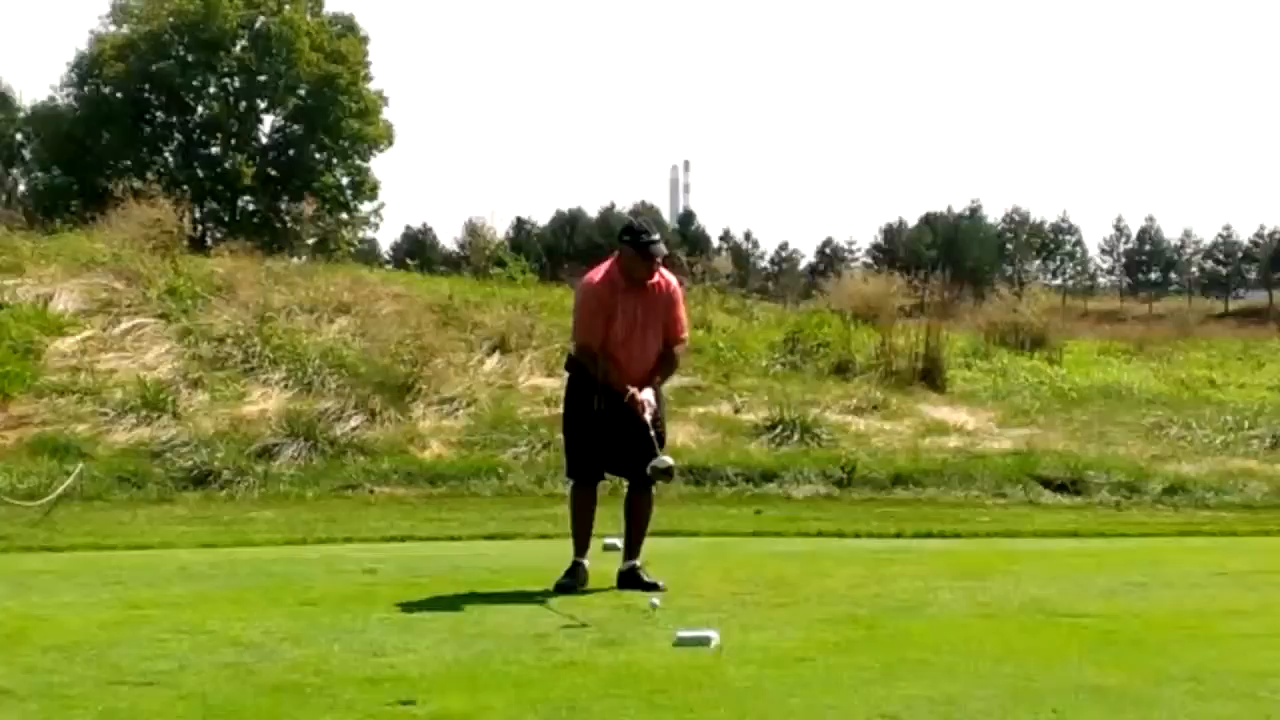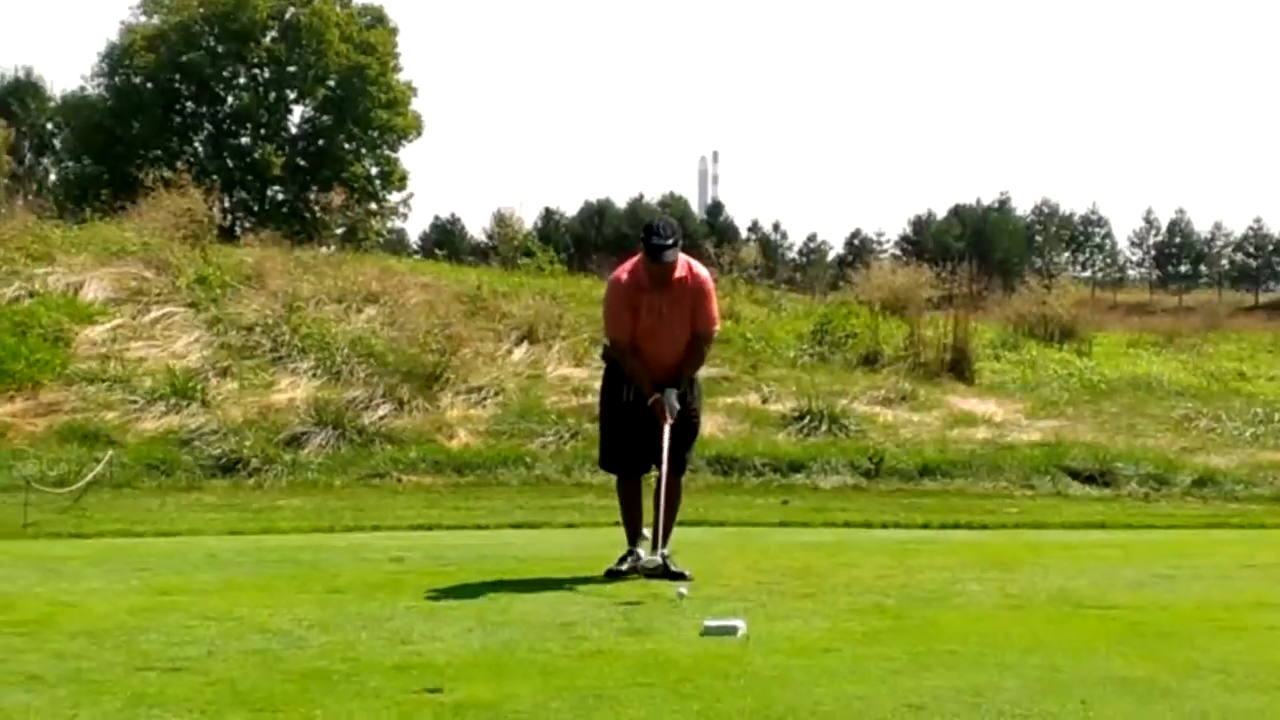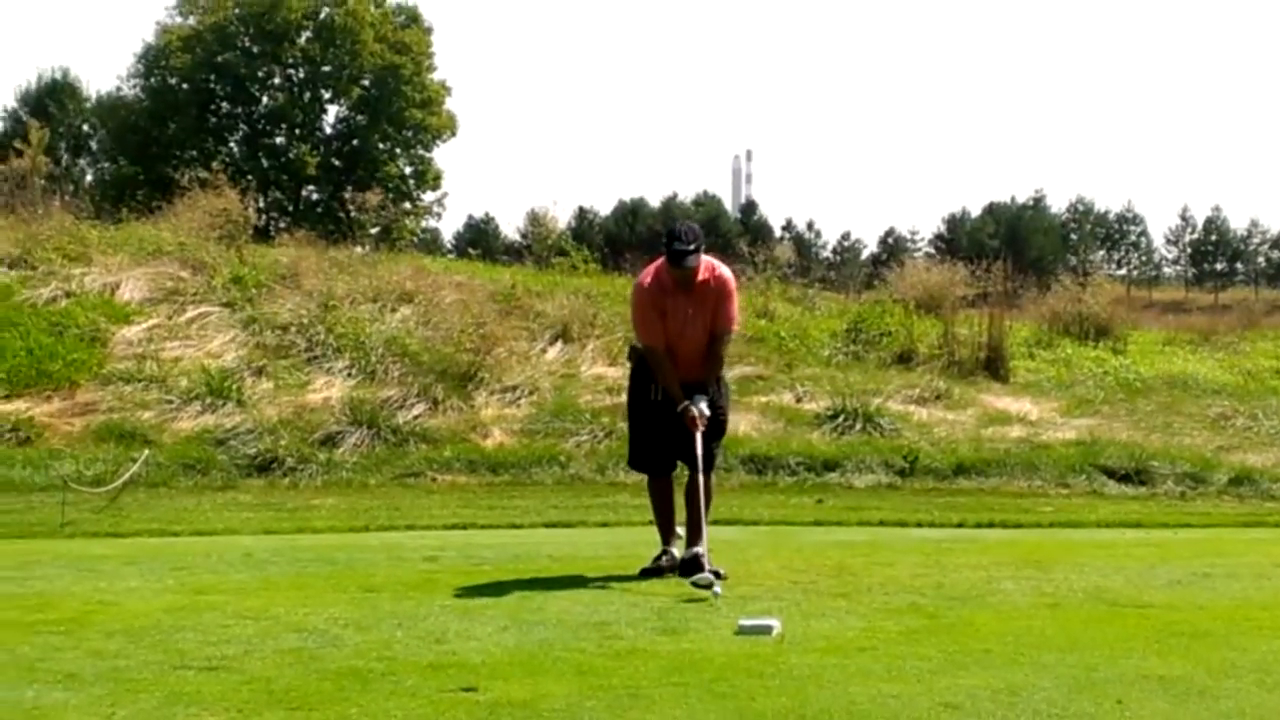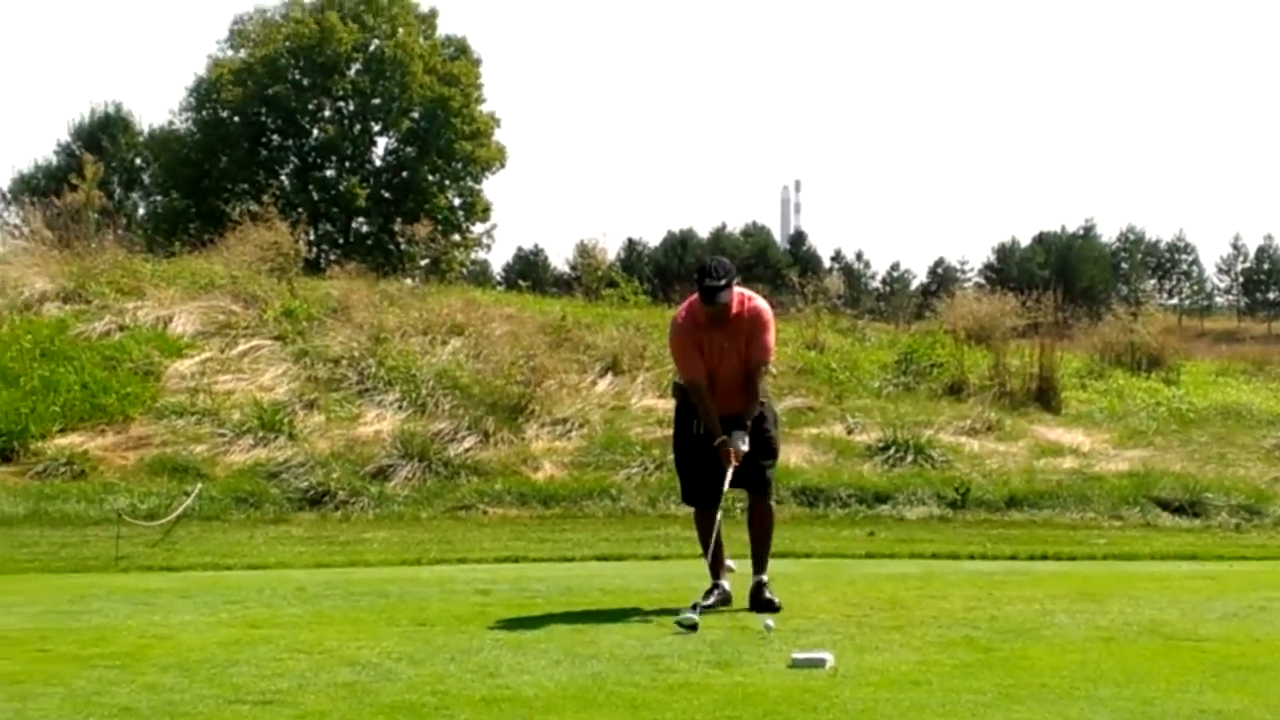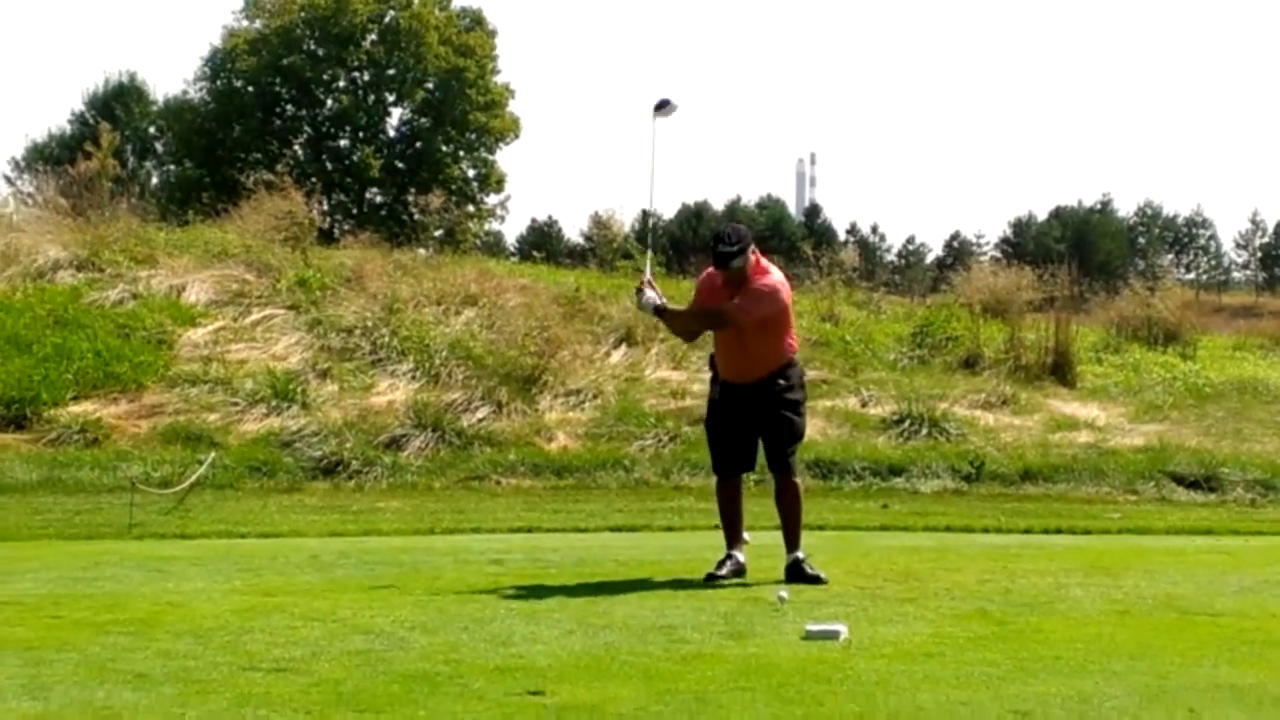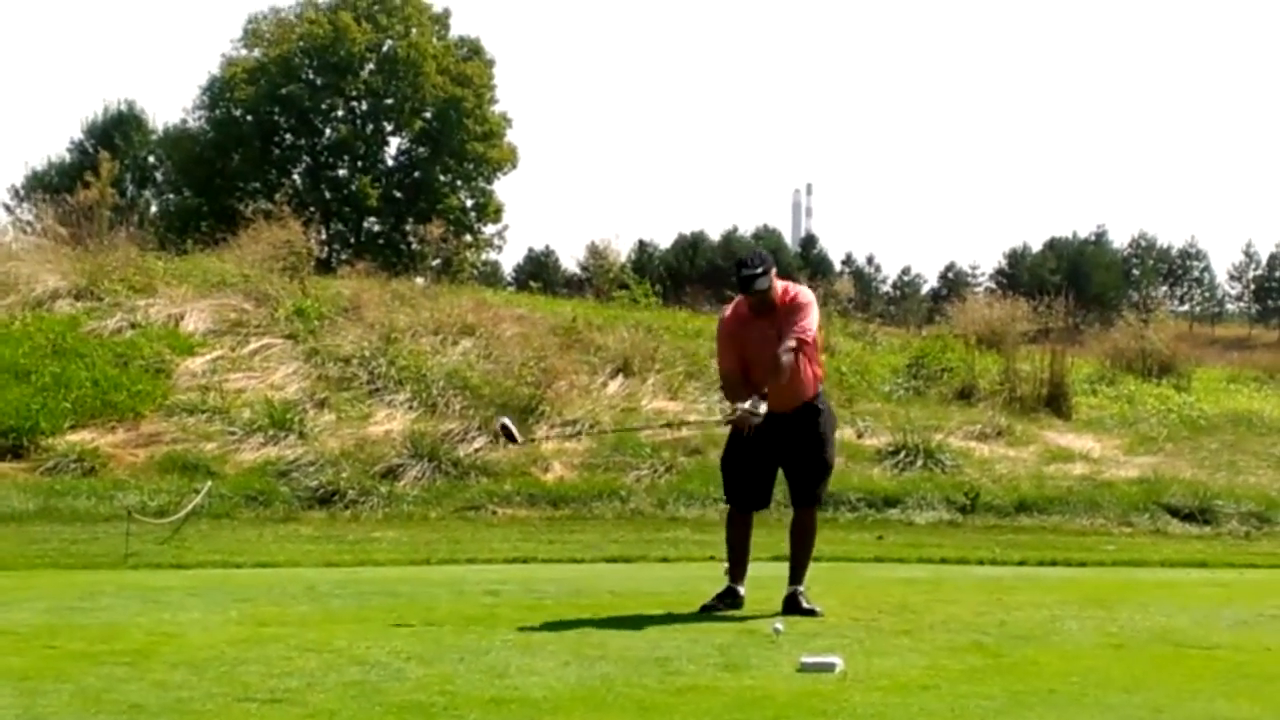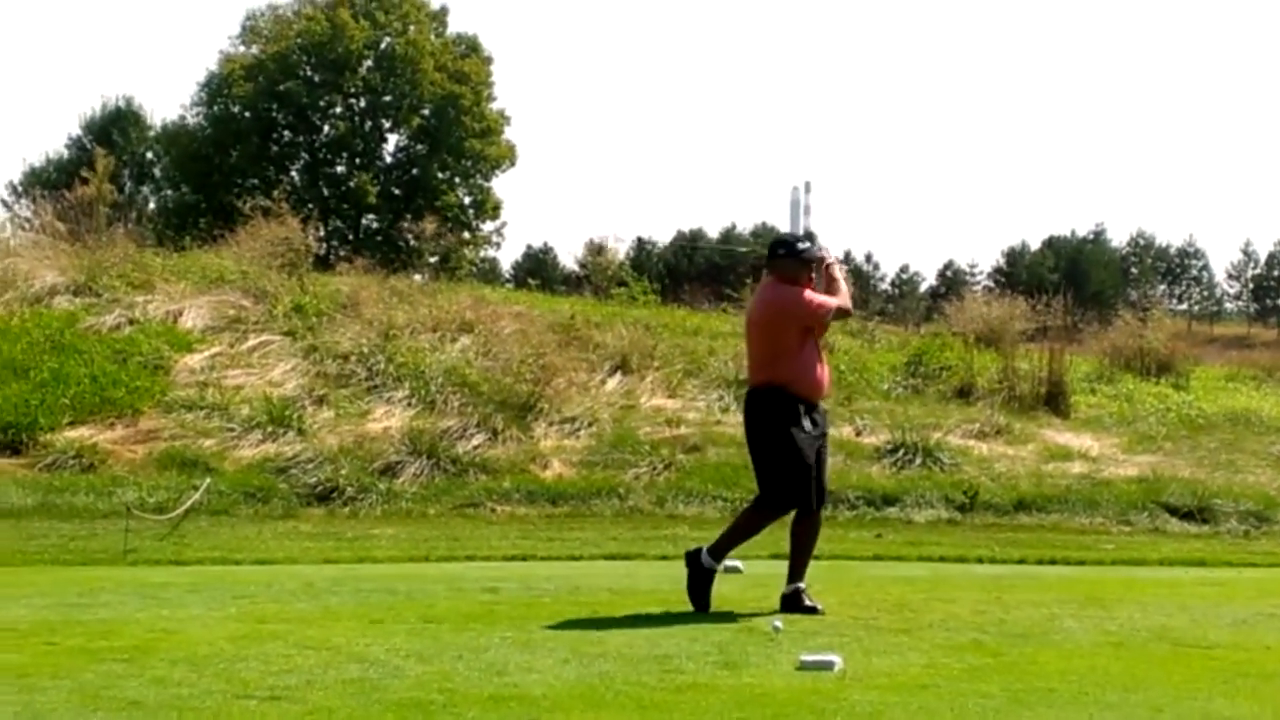
dt=0.5s
person 1, frame 1
left shoulder: (667, 286)
right shoulder: (594, 286)
left elbow: (675, 344)
right elbow: (587, 351)
left wrist: (652, 388)
right wrist: (624, 390)
left hip: (644, 393)
right hip: (595, 391)
left knee: (644, 480)
right knee: (585, 476)
left ankle: (631, 565)
right ankle: (579, 563)
person 1, frame 2
left shoulder: (699, 279)
right shoulder: (621, 283)
left elbow: (703, 339)
right elbow: (620, 348)
left wrist: (675, 388)
right wrist: (650, 396)
left hip: (678, 384)
right hip: (628, 383)
left knee: (673, 470)
right knee: (628, 469)
left ankle: (660, 553)
right ankle: (634, 551)
person 1, frame 3
left shoulder: (722, 279)
right shoulder: (647, 287)
left elbow: (720, 342)
right elbow: (654, 353)
left wrist: (703, 396)
right wrist: (681, 404)
left hip: (705, 380)
right hip: (655, 382)
left knee: (702, 467)
right knee: (658, 468)
left ankle: (694, 551)
right ankle: (668, 549)
person 1, frame 4
left shoulder: (757, 311)
right shoulder: (683, 323)
left elbow: (755, 374)
right elbow: (697, 388)
left wrist: (742, 429)
right wrist: (719, 439)
left hip: (749, 410)
right hip: (700, 414)
left knee: (761, 492)
right knee: (704, 501)
left ankle: (760, 582)
right ankle: (718, 584)
person 1, frame 5
left shoulder: (770, 286)
right shoulder: (709, 281)
left elbow: (714, 321)
right elbow: (689, 331)
left wrist: (658, 306)
right wrist: (659, 303)
left hip: (776, 383)
right hip: (729, 384)
left knee: (784, 468)
right knee: (727, 471)
left ankle: (795, 558)
right ankle: (734, 554)
person 1, frame 6
left shoulder: (801, 300)
right shoulder: (731, 319)
left elbow: (786, 355)
right elbow: (732, 381)
left wrist: (761, 399)
right wrist: (746, 407)
left hip: (806, 413)
right hip: (758, 419)
left knee: (807, 504)
right knee: (741, 502)
left ankle: (795, 591)
right ankle: (735, 587)
person 1, frame 7
left shoulder: (785, 296)
right shoulder: (785, 298)
left elbow: (820, 325)
right elbow: (843, 307)
left wrist: (825, 274)
right wrist: (835, 271)
left hip: (801, 411)
right hip: (779, 410)
left knee: (812, 504)
right knee: (778, 499)
left ankle: (795, 589)
right ankle: (707, 558)
